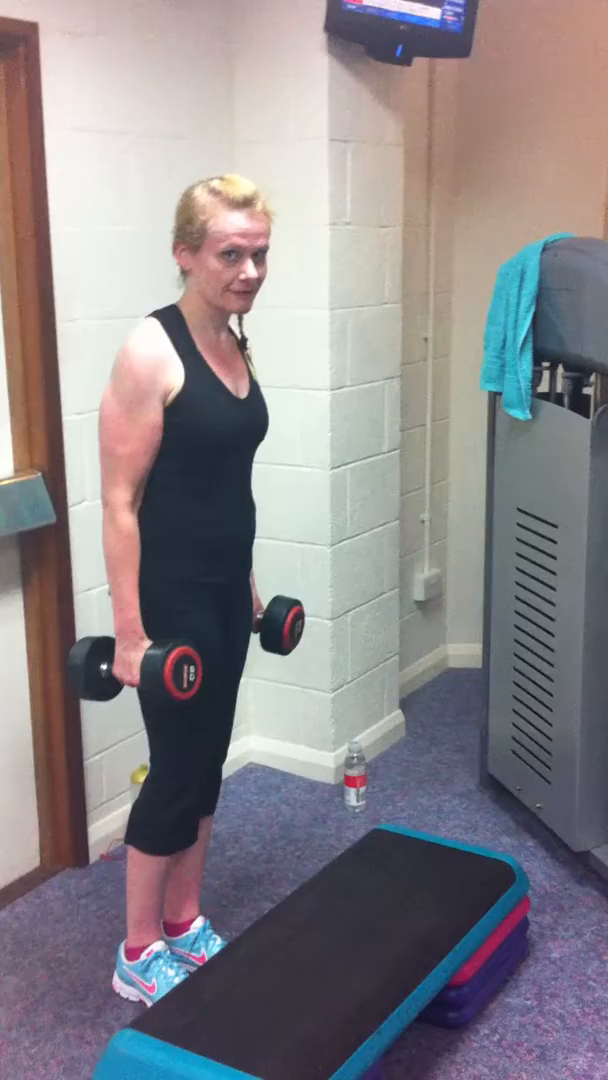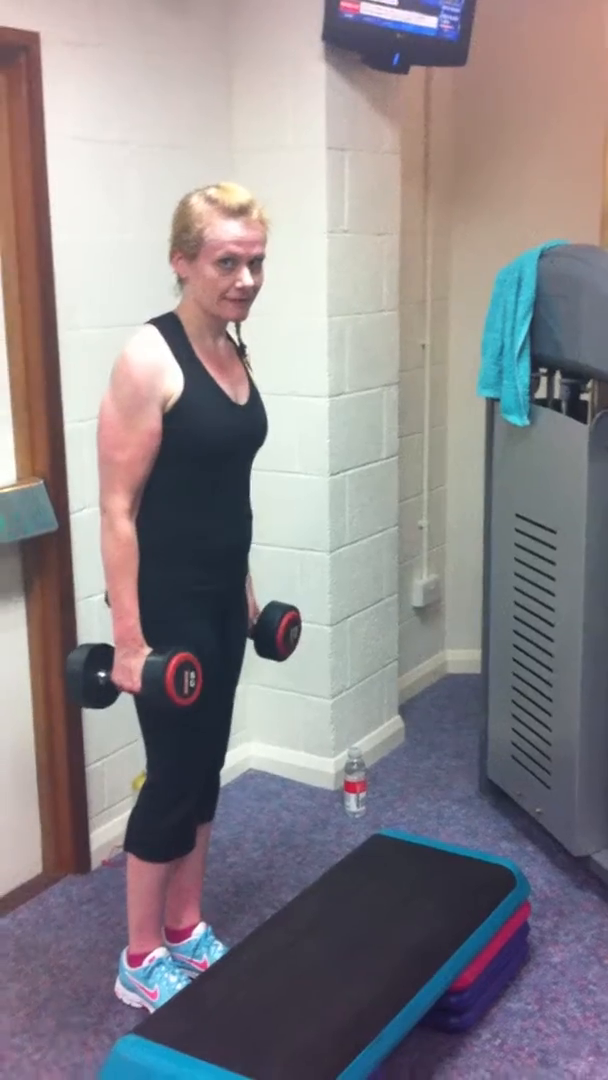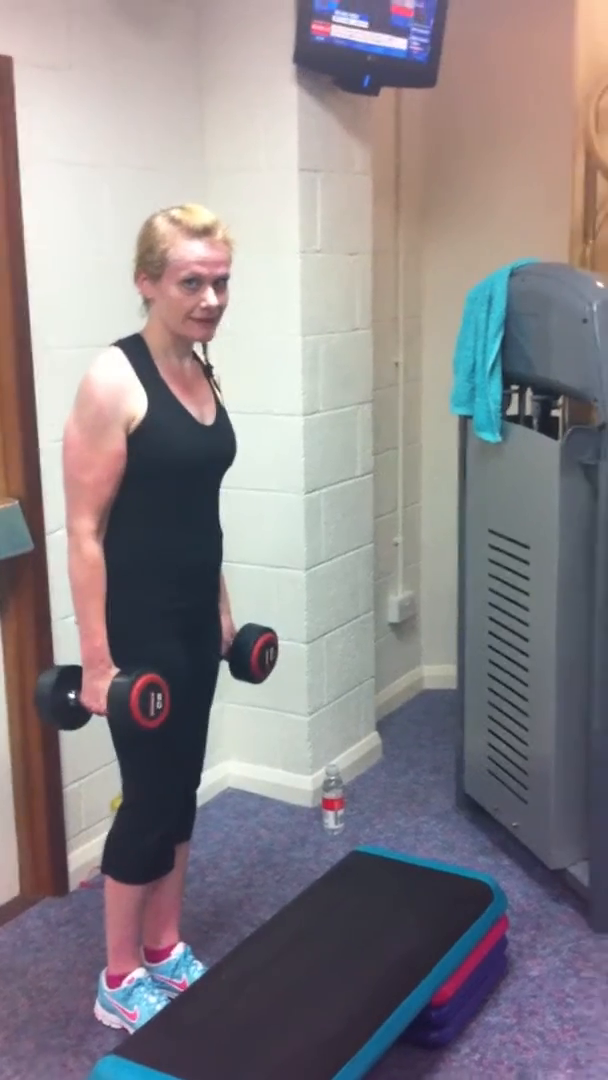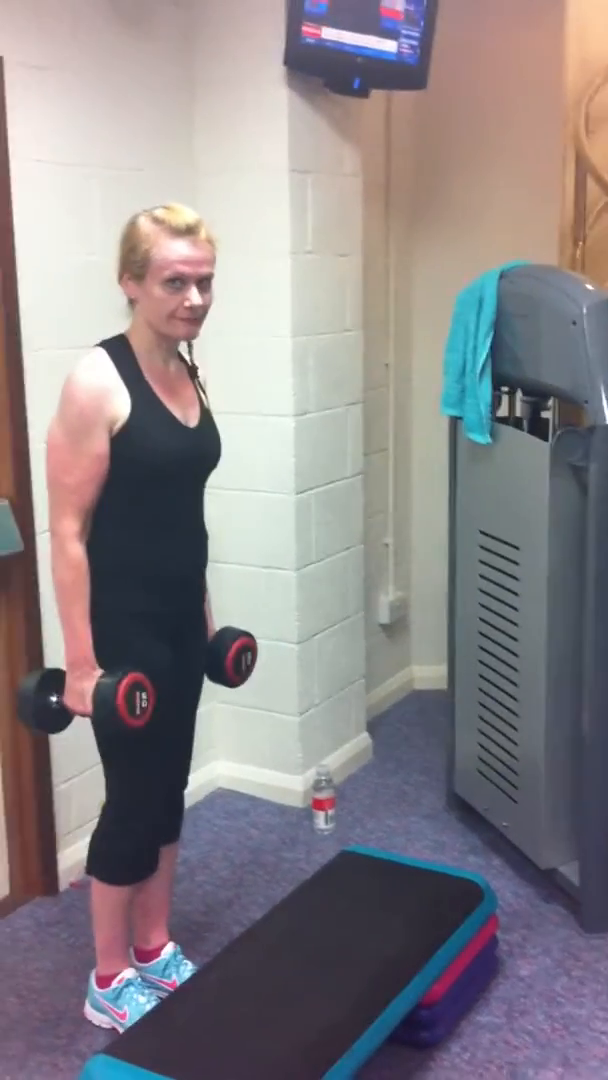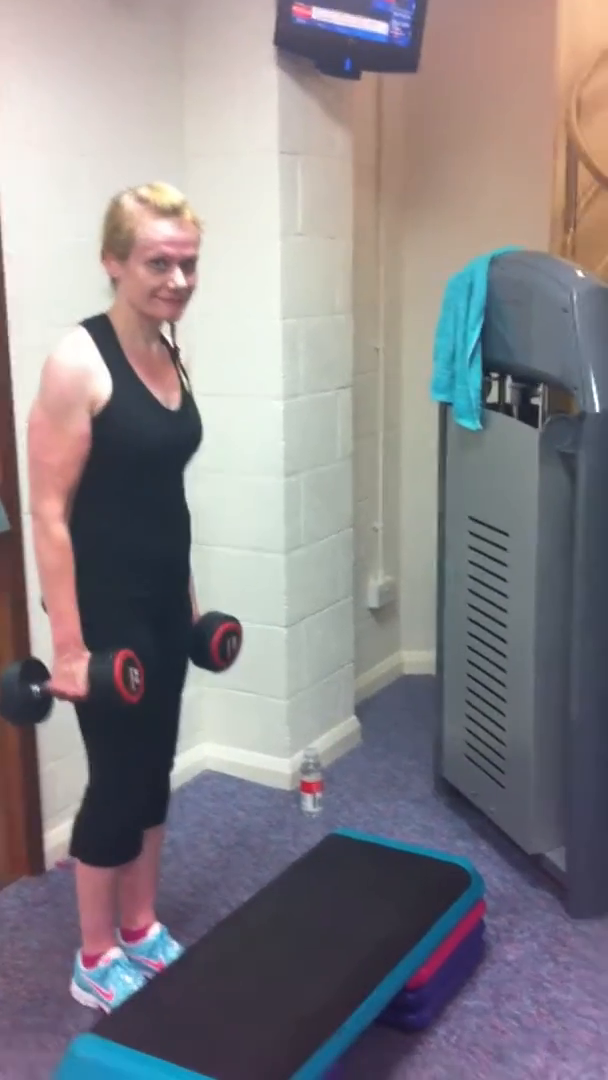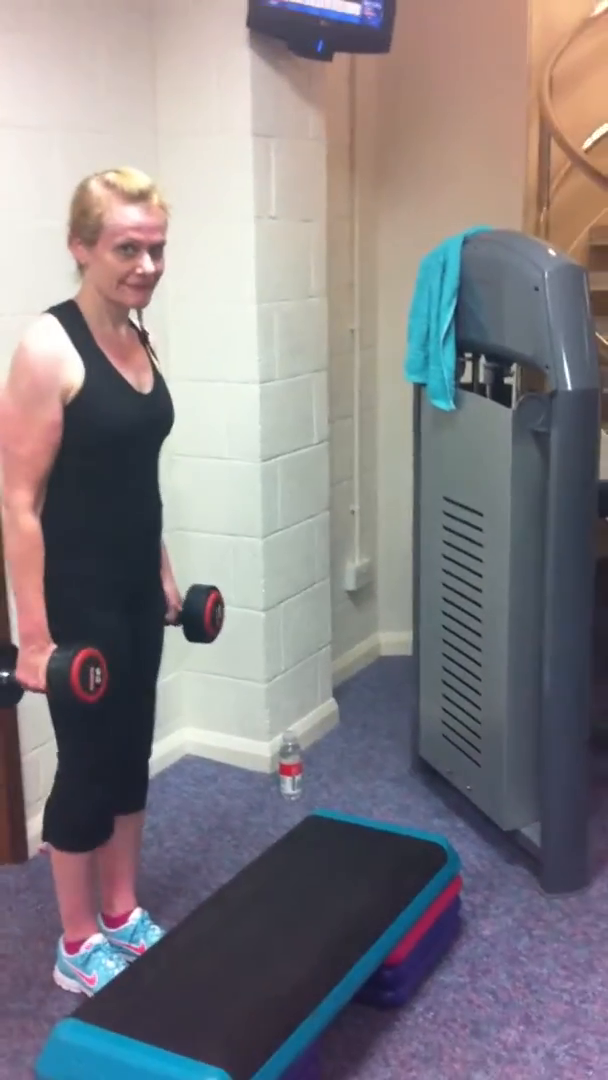
dt=0.5s
person 1, frame 1
left shoulder: (234, 343)
right shoulder: (149, 351)
right elbow: (119, 500)
right wrist: (128, 630)
left hip: (225, 590)
right hip: (170, 596)
left knee: (208, 760)
right knee: (176, 767)
left ankle: (186, 925)
right ankle: (138, 954)
person 1, frame 2
left shoulder: (233, 351)
right shoulder: (149, 359)
right elbow: (118, 508)
right wrist: (128, 636)
left hip: (221, 596)
right hip: (166, 602)
left knee: (206, 767)
right knee: (173, 775)
left ankle: (186, 931)
right ankle: (140, 960)
person 1, frame 3
left shoulder: (201, 371)
right shoulder: (113, 380)
right elbow: (84, 529)
left wrist: (222, 608)
right wrist: (96, 658)
left hip: (194, 617)
right hip: (139, 623)
left knee: (182, 786)
right knee: (150, 796)
left ankle: (166, 950)
right ankle: (119, 981)
person 1, frame 4
left shoulder: (187, 373)
right shoulder: (97, 381)
right elbow: (67, 531)
right wrist: (80, 659)
left hip: (180, 618)
right hip: (123, 625)
left knee: (168, 788)
right knee: (134, 797)
left ankle: (156, 950)
right ankle: (109, 981)
person 1, frame 5
left shoulder: (169, 356)
right shoulder: (78, 362)
right elbow: (49, 513)
right wrist: (67, 642)
left hip: (164, 601)
right hip: (107, 609)
left knee: (153, 770)
right knee: (117, 779)
left ankle: (141, 932)
right ankle: (94, 961)
person 1, frame 6
left shoulder: (138, 338)
left wrist: (165, 574)
left hip: (135, 589)
right hip: (77, 597)
left knee: (131, 755)
right knee: (88, 766)
left ankle: (123, 917)
right ankle: (78, 946)
